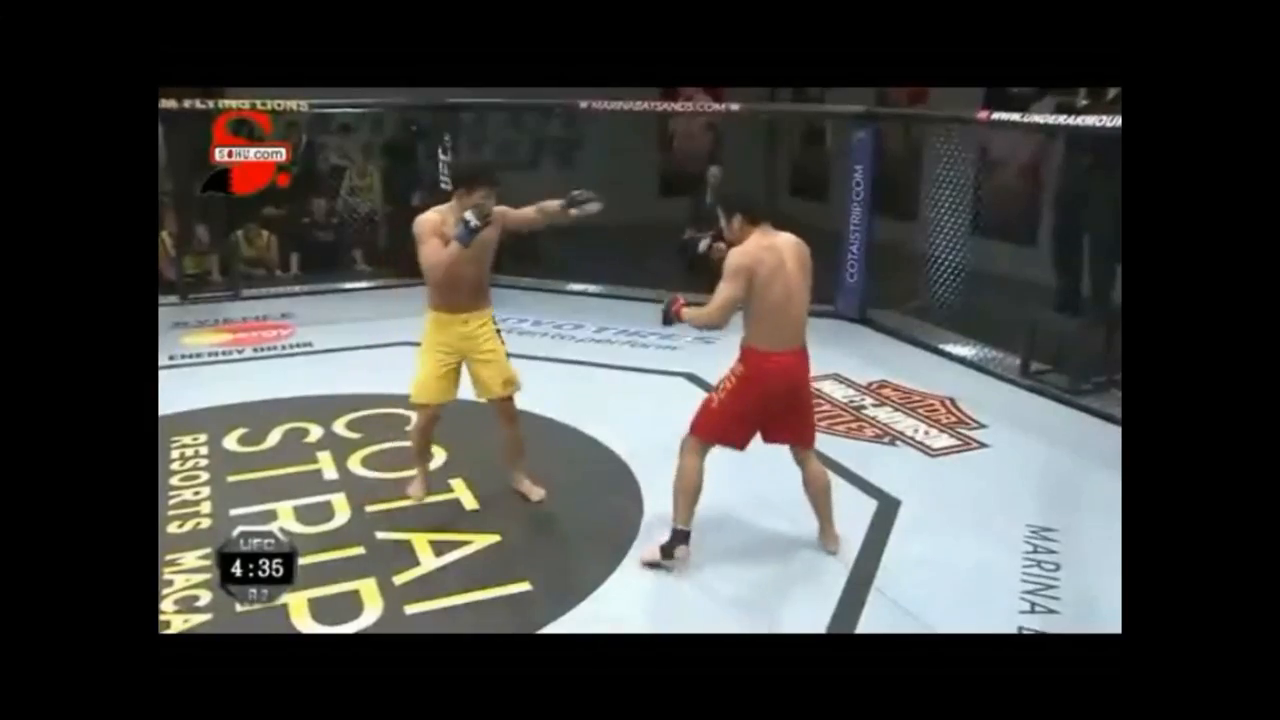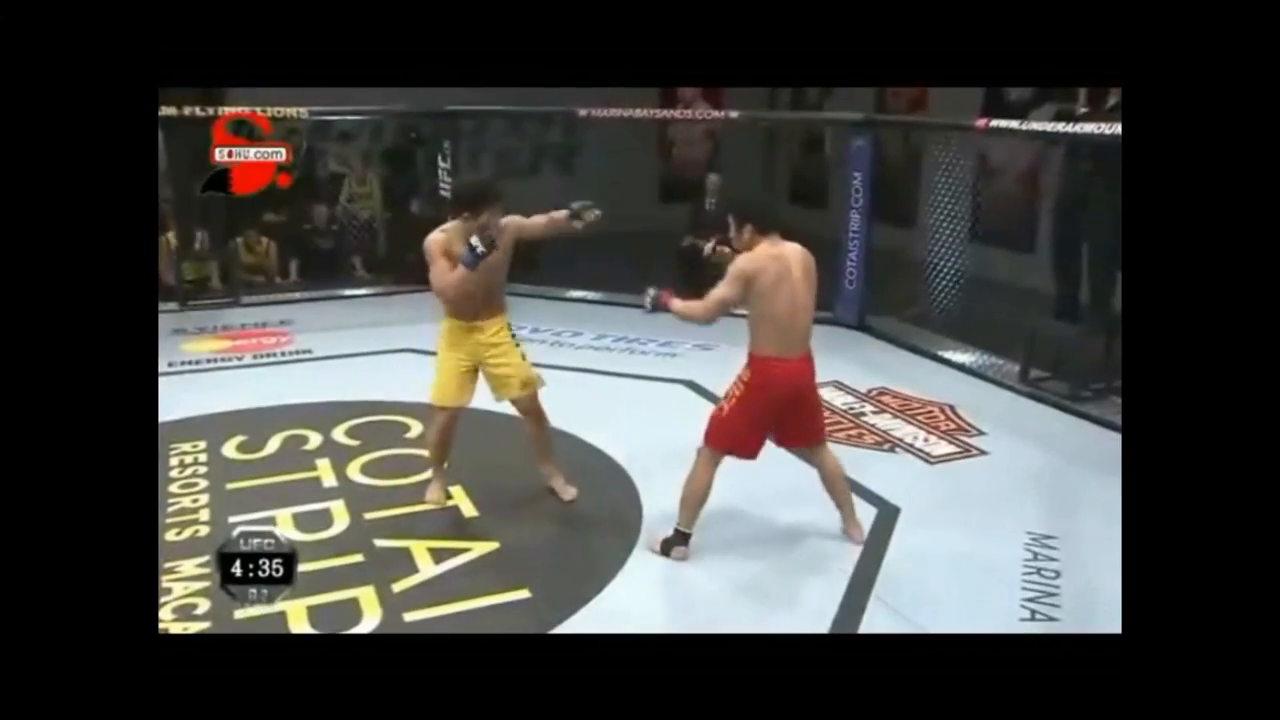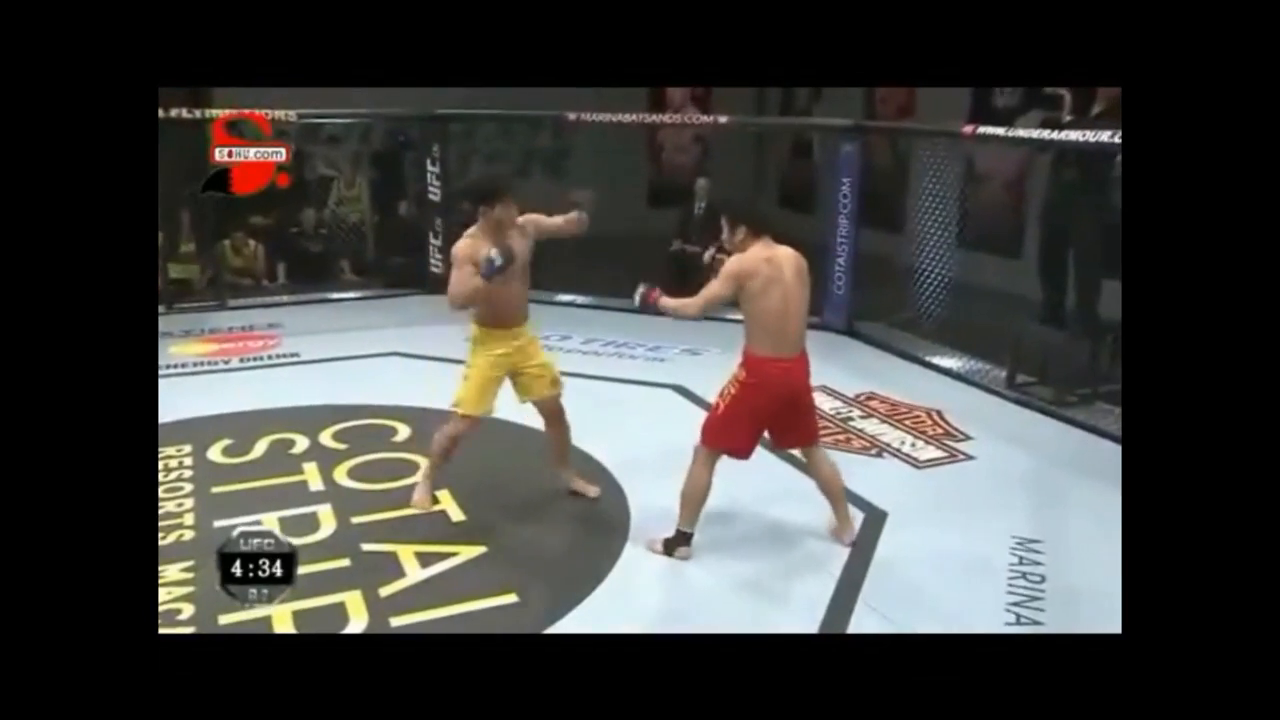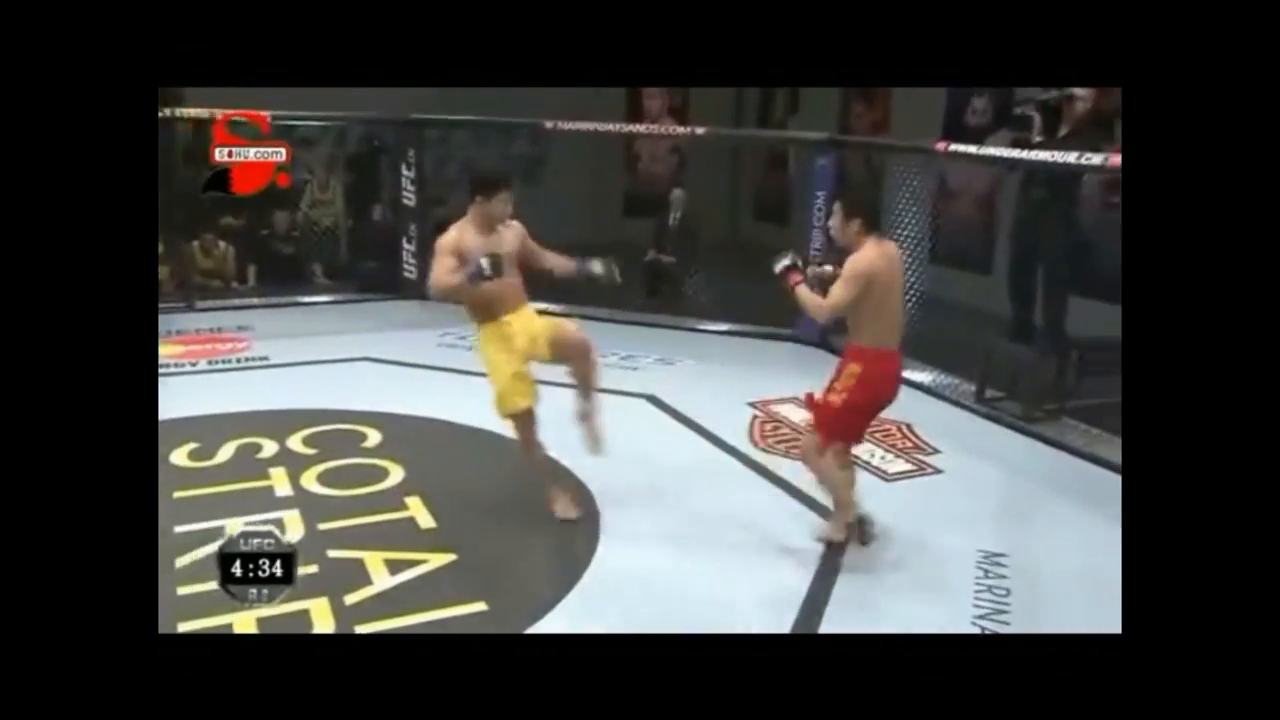
dt=0.5s
person 1, frame 1
left shoulder: (743, 256)
right shoulder: (798, 247)
left elbow: (714, 317)
left wrist: (678, 309)
left hip: (759, 367)
right hip: (796, 364)
left knee: (693, 446)
right knee: (805, 453)
left ankle: (678, 542)
right ankle: (828, 534)
person 1, frame 2
left shoulder: (749, 263)
right shoulder: (803, 256)
left elbow: (705, 313)
left wrist: (666, 301)
left hip: (765, 373)
right hip: (801, 369)
left knee: (709, 454)
right knee: (817, 449)
left ankle: (679, 539)
right ankle: (852, 524)
person 1, frame 3
left shoulder: (742, 265)
right shoulder: (796, 260)
left elbow: (694, 309)
left wrist: (655, 299)
left hip: (760, 373)
right hip: (796, 369)
left knee: (705, 454)
right knee: (811, 448)
left ankle: (681, 539)
right ankle: (845, 522)
person 1, frame 4
left shoulder: (862, 262)
right shoulder: (888, 252)
left elbow: (824, 312)
left wrist: (794, 278)
right wrist: (835, 276)
left hip: (865, 366)
right hip: (887, 364)
left knee: (813, 448)
right knee: (839, 445)
left ankle: (853, 519)
right ankle: (842, 523)
person 2, frame 1
left shoulder: (496, 217)
right shoulder: (428, 223)
left elbow: (536, 214)
right elbow: (435, 274)
left wrist: (569, 206)
right wrist: (463, 236)
left hip: (480, 324)
right hip: (442, 326)
left knee: (505, 407)
right knee: (427, 411)
left ankle: (518, 476)
right ankle: (421, 474)
person 2, frame 2
left shoulder: (508, 228)
right shoulder: (438, 241)
left elbow: (549, 224)
right elbow: (446, 294)
left wrist: (571, 216)
right wrist: (471, 259)
left hip: (496, 330)
right hip: (458, 334)
left knee: (531, 406)
right knee: (445, 415)
left ankle: (552, 473)
right ankle: (437, 478)
person 2, frame 3
left shoulder: (525, 226)
right shoulder: (467, 248)
left elbow: (569, 225)
right elbow: (459, 300)
left wrist: (580, 212)
right wrist: (488, 273)
left hip: (522, 337)
right hip: (489, 344)
left knee: (554, 409)
right knee: (463, 422)
left ankle: (568, 474)
right ankle: (426, 479)
person 2, frame 4
left shoulder: (513, 230)
right shoulder: (452, 241)
left elbow: (542, 259)
right elbow: (436, 288)
left wrist: (583, 268)
right wrist: (473, 274)
left hip: (529, 321)
right hip: (495, 334)
left knee: (577, 343)
right knee: (523, 419)
left ankle: (586, 409)
right ankle: (555, 491)
person 3, frame 1
right shoulder: (1089, 95)
right elbow: (1060, 113)
left wrist: (1084, 105)
right wrist: (1078, 100)
left hip: (1107, 177)
right hip: (1074, 170)
left knee: (1102, 243)
right knee: (1065, 236)
left ankle: (1100, 305)
right ankle: (1067, 300)
person 3, frame 2
right shoulder: (1091, 96)
right elbow: (1059, 123)
left wrist: (1083, 113)
right wrist: (1078, 108)
left hip: (1106, 187)
right hip: (1073, 179)
left knee: (1101, 253)
right knee: (1064, 246)
left ankle: (1099, 316)
right ankle: (1065, 308)
person 3, frame 3
left shoulder: (1115, 118)
right shoulder: (1078, 99)
left wrist: (1068, 119)
left hip: (1091, 199)
right hip: (1058, 191)
left knee: (1087, 266)
right knee: (1050, 258)
left ankle: (1085, 327)
right ankle: (1051, 320)
person 3, frame 4
left shoulder: (1090, 138)
right shoulder: (1045, 119)
left wrist: (1038, 140)
left hip: (1058, 219)
right hip: (1027, 211)
left knee: (1054, 286)
right knee: (1019, 278)
left ankle: (1053, 345)
right ankle: (1020, 337)
